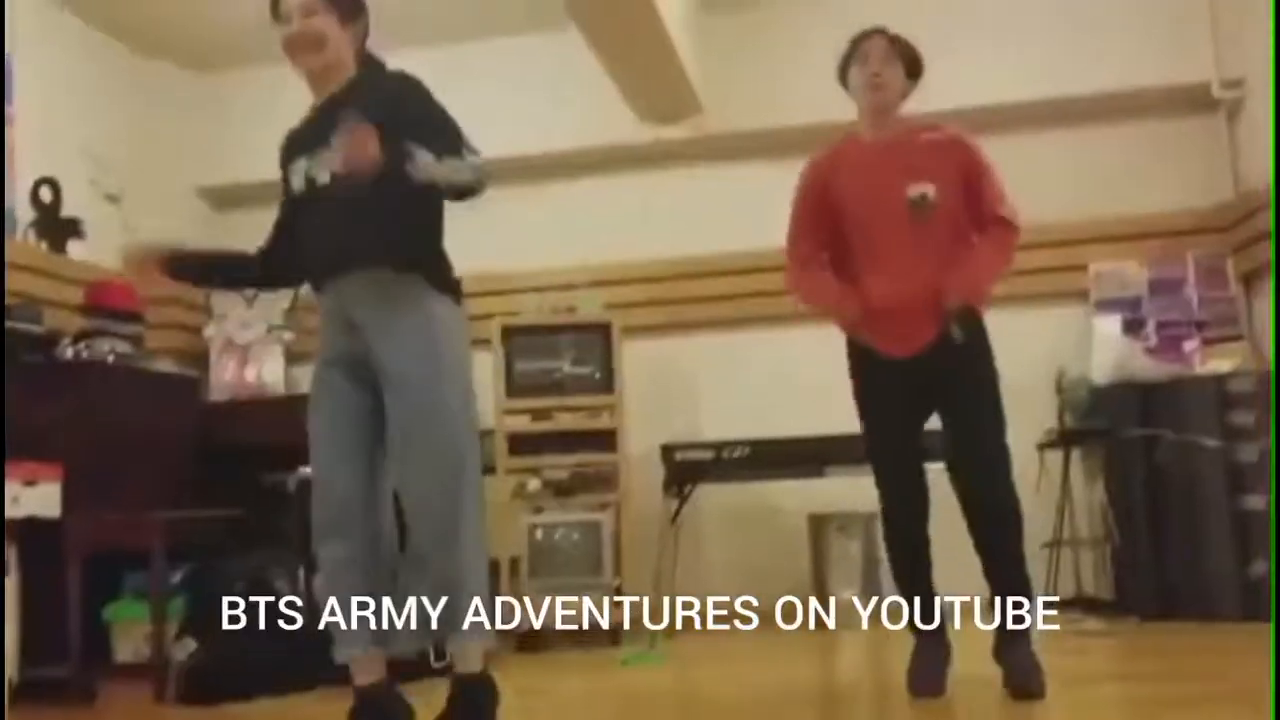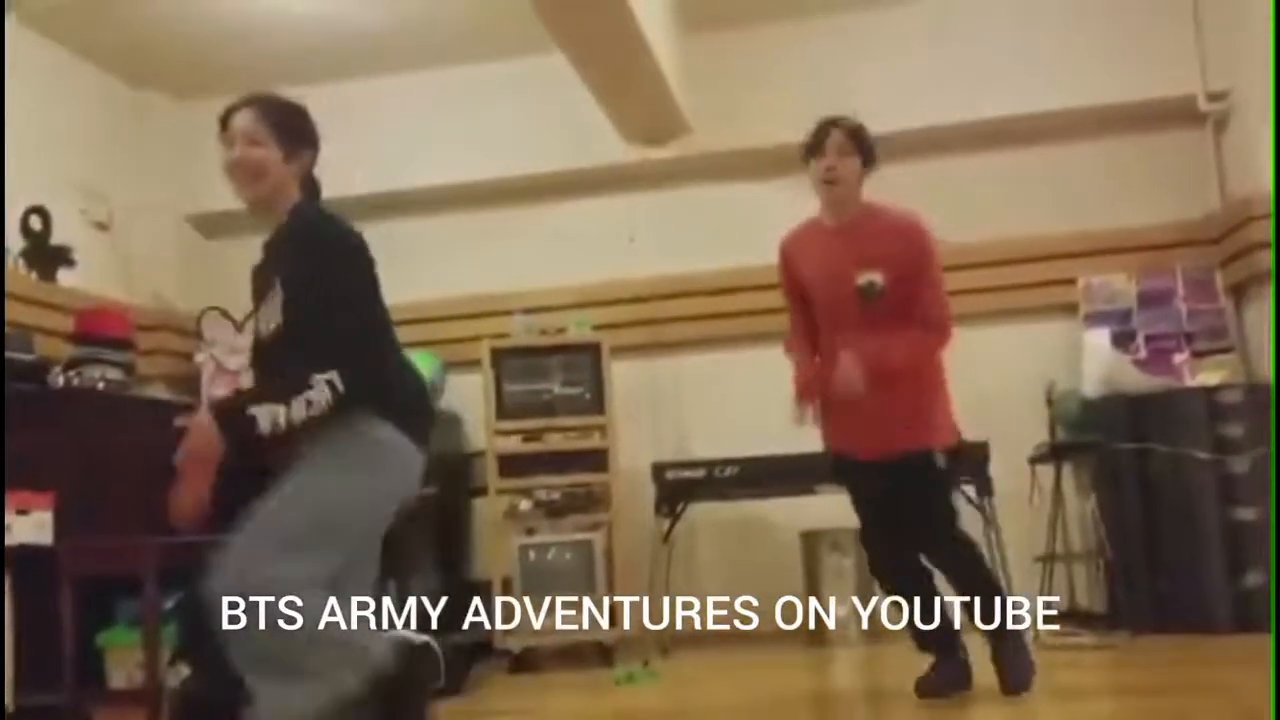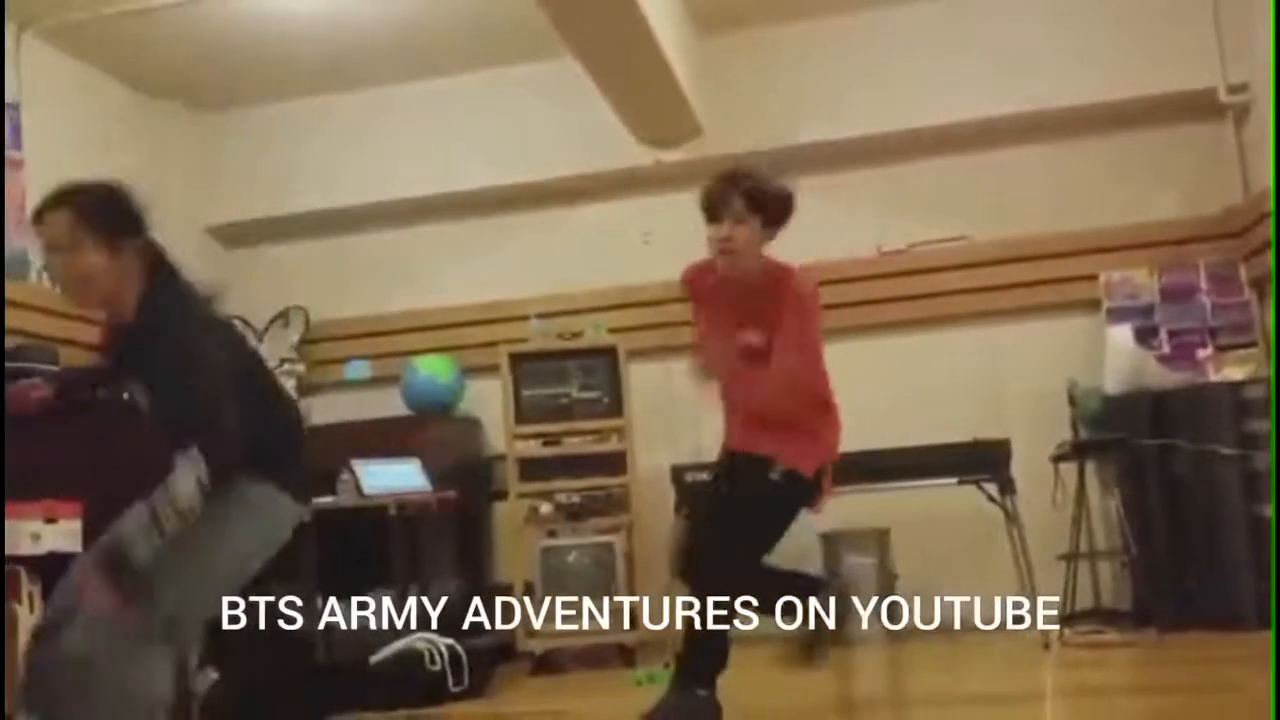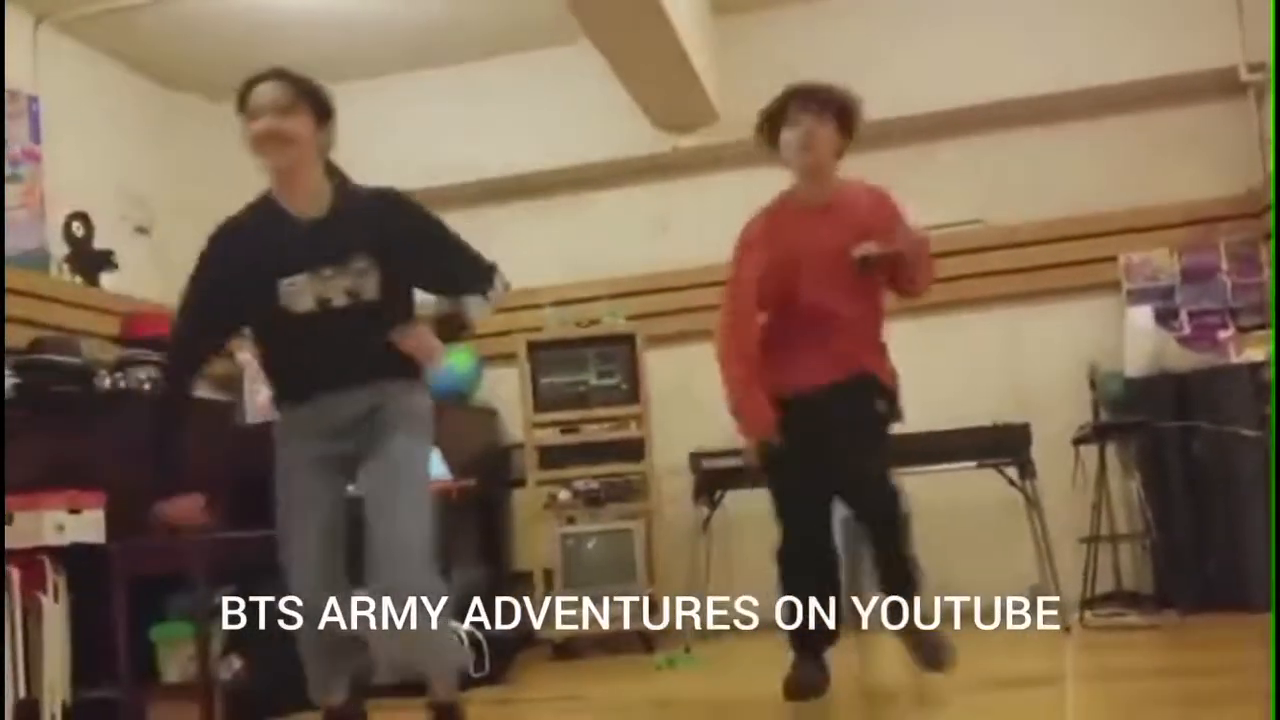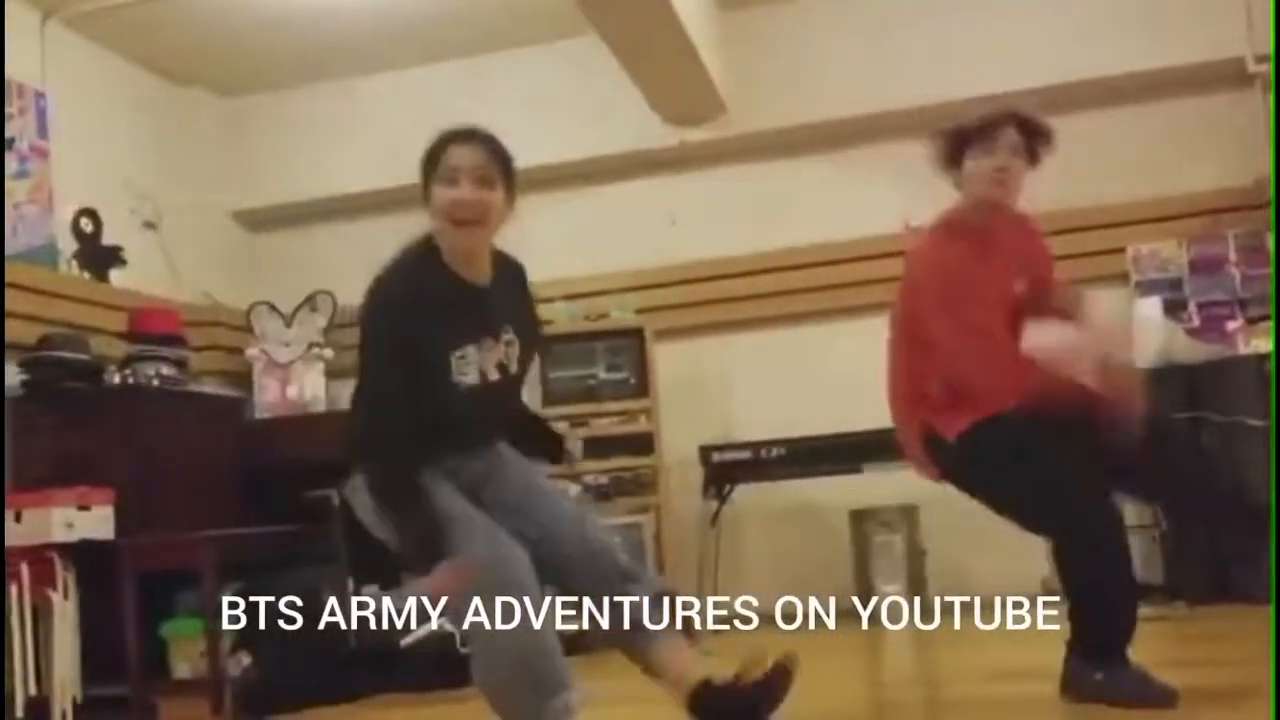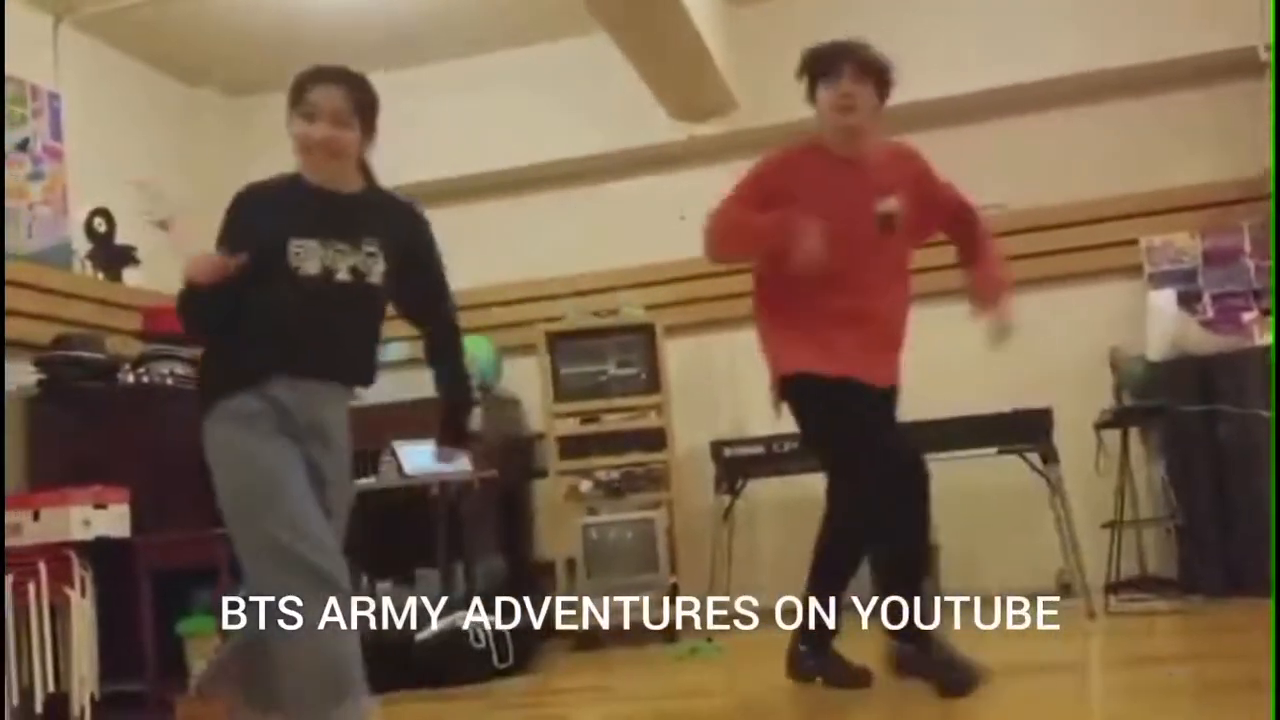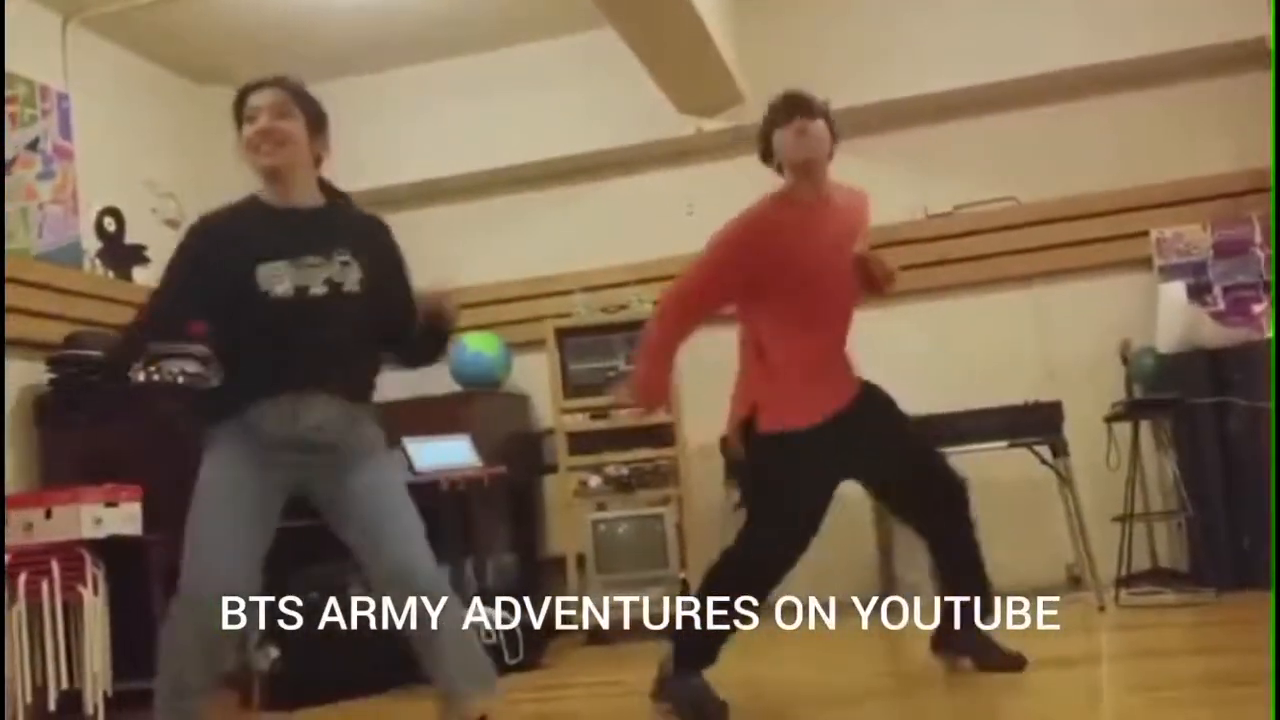
dt=0.5s
person 1, frame 1
left shoulder: (397, 98)
right shoulder: (299, 146)
left elbow: (469, 170)
right elbow: (283, 265)
left wrist: (389, 163)
right wrist: (180, 265)
left hip: (415, 310)
right hip: (340, 326)
left knee: (436, 501)
right knee: (340, 510)
person 1, frame 2
left shoulder: (325, 242)
right shoulder: (272, 263)
left elbow: (344, 371)
right elbow: (279, 374)
left wrist: (229, 426)
right wrist: (213, 440)
left hip: (369, 436)
right hip: (320, 445)
left knee: (241, 585)
right knee: (314, 632)
person 1, frame 3
left shoulder: (177, 328)
right shoulder: (133, 317)
left elbow: (213, 451)
left wrist: (126, 561)
right wrist: (56, 389)
left hip: (258, 489)
right hip: (211, 482)
left knee: (113, 634)
right knee: (73, 615)
person 1, frame 4
left shoulder: (386, 216)
right shoulder: (241, 243)
left elbow: (487, 280)
right elbow: (186, 353)
left wrist: (442, 329)
right wrist: (172, 476)
left hip: (393, 408)
right hip: (306, 424)
left knee: (402, 568)
right knee: (312, 589)
person 1, frame 5
left shoulder: (509, 280)
right shoulder: (399, 293)
right elbow: (379, 439)
left wrist: (546, 443)
right wrist: (428, 551)
left hip: (481, 458)
right hip: (410, 473)
left knee: (595, 561)
right knee: (501, 576)
person 1, frame 6
left shoulder: (398, 223)
right shoulder: (260, 207)
left elbow: (437, 319)
right elbow: (205, 322)
left wrist: (456, 413)
right wrist: (198, 287)
left hip: (327, 413)
right hip: (248, 409)
left knee: (294, 587)
right knee: (306, 578)
person 1, frame 7
left shoulder: (365, 233)
right shoulder: (222, 235)
left elbow: (403, 346)
right elbow: (164, 315)
left wrist: (432, 325)
left hip: (346, 430)
right hip: (249, 431)
left knee: (417, 583)
right knee: (210, 593)
person 2, frame 1
left shoulder: (948, 148)
right shoulder: (829, 168)
left elbow: (1001, 226)
right elbow: (802, 259)
left wrist: (970, 280)
right wrist: (842, 303)
left hip: (952, 334)
right hip: (878, 349)
left knee: (986, 481)
right knee: (901, 498)
left ankle: (1014, 633)
right ankle: (928, 631)
person 2, frame 2
left shoulder: (904, 234)
right shoulder: (795, 248)
left elbow: (933, 328)
left wrist: (868, 360)
right wrist: (807, 379)
left hip: (914, 419)
right hip: (849, 428)
left knee: (940, 538)
right knee: (888, 552)
left ankle: (1006, 639)
right ankle: (946, 654)
person 2, frame 3
left shoulder: (793, 293)
right shoulder: (700, 281)
left elbow: (788, 393)
left wrist: (733, 373)
left hip: (794, 447)
right hip: (747, 441)
left knee: (717, 560)
right knee: (708, 549)
right ankle: (812, 596)
person 2, frame 4
left shoulder: (873, 206)
right shoulder: (766, 230)
left elbow: (908, 286)
right elbow: (737, 322)
left wrist: (913, 261)
right wrist: (748, 408)
left hip: (858, 378)
right hip: (786, 391)
left knee: (871, 495)
right knee: (802, 529)
left ankle: (908, 611)
right ankle: (809, 649)
person 2, frame 5
left shoulder: (1018, 230)
right shoulder: (942, 254)
left elbow: (1040, 289)
right elbow: (981, 365)
left wrist: (1071, 310)
right wrist: (1092, 389)
left hip: (1012, 393)
right hip: (956, 422)
left knee: (1130, 441)
right knee: (1086, 515)
right ankle: (1096, 664)
person 2, frame 6
left shoulder: (904, 165)
right shoulder: (784, 171)
left elbow: (962, 222)
right elbow: (722, 236)
left wrist: (989, 285)
right wrist: (787, 233)
left hip: (873, 361)
right hip: (810, 361)
left knee: (860, 501)
right knee: (898, 479)
left ankle: (813, 642)
right ankle: (914, 635)
person 2, frame 7
left shoulder: (851, 205)
right shoulder: (758, 226)
right elbow: (682, 300)
left wrist: (872, 271)
right wrist: (650, 371)
left hip: (841, 395)
right hip: (780, 410)
left knee: (938, 494)
right knee: (771, 543)
left ankle: (963, 629)
right ankle: (682, 667)
